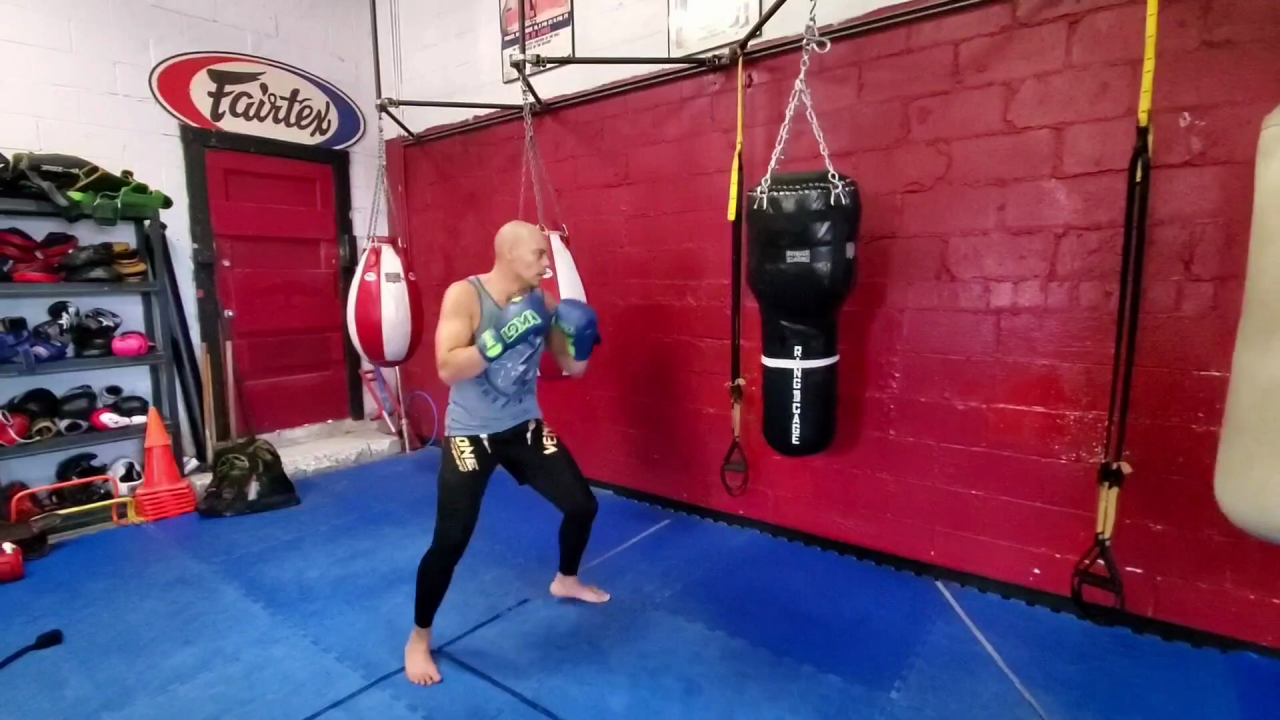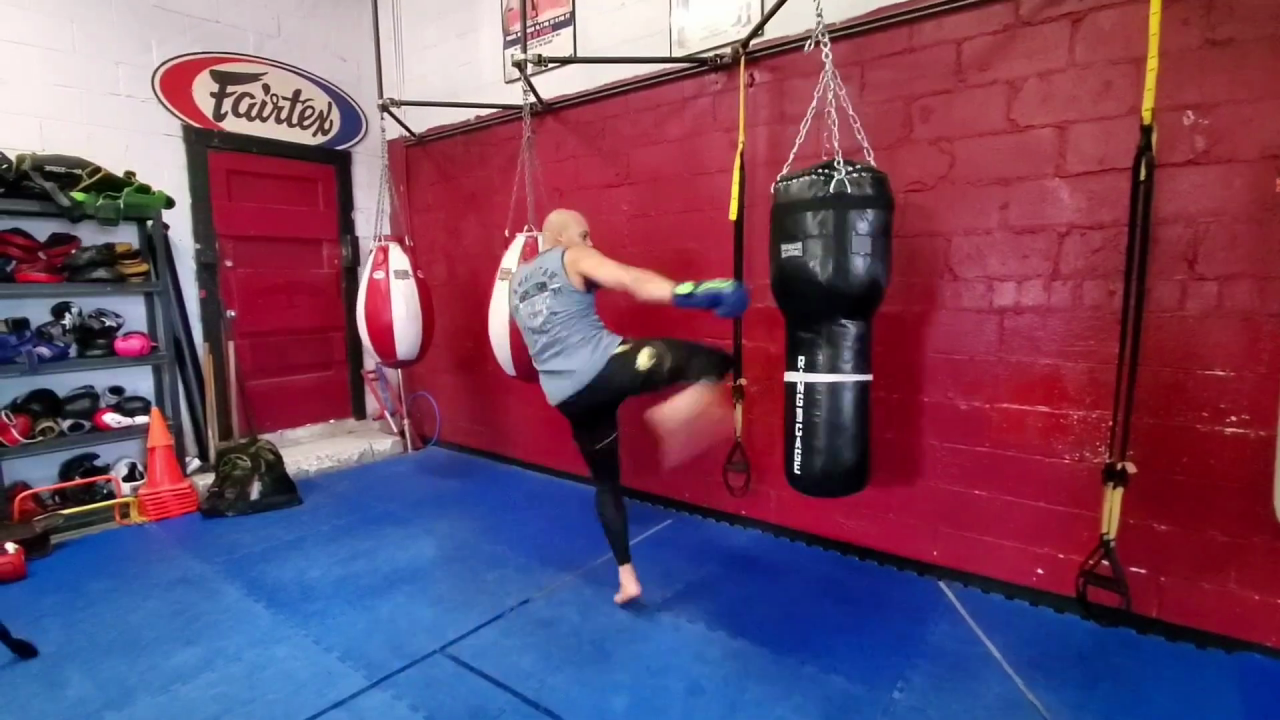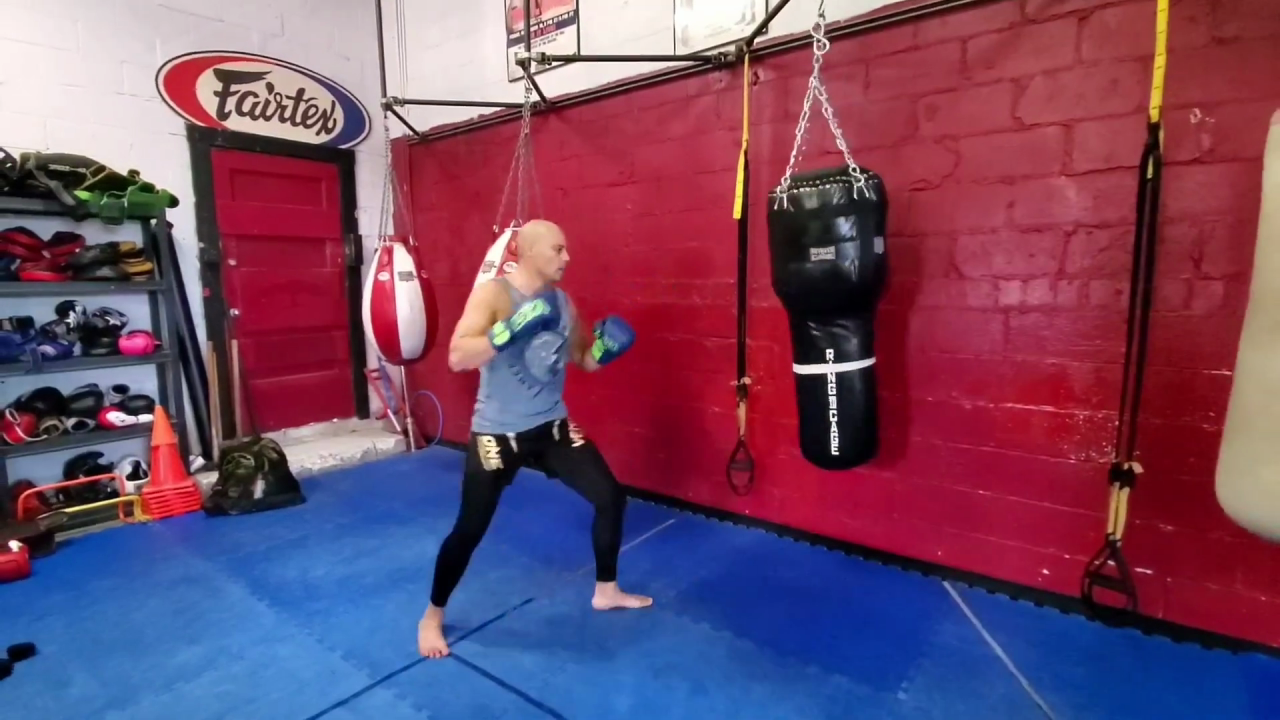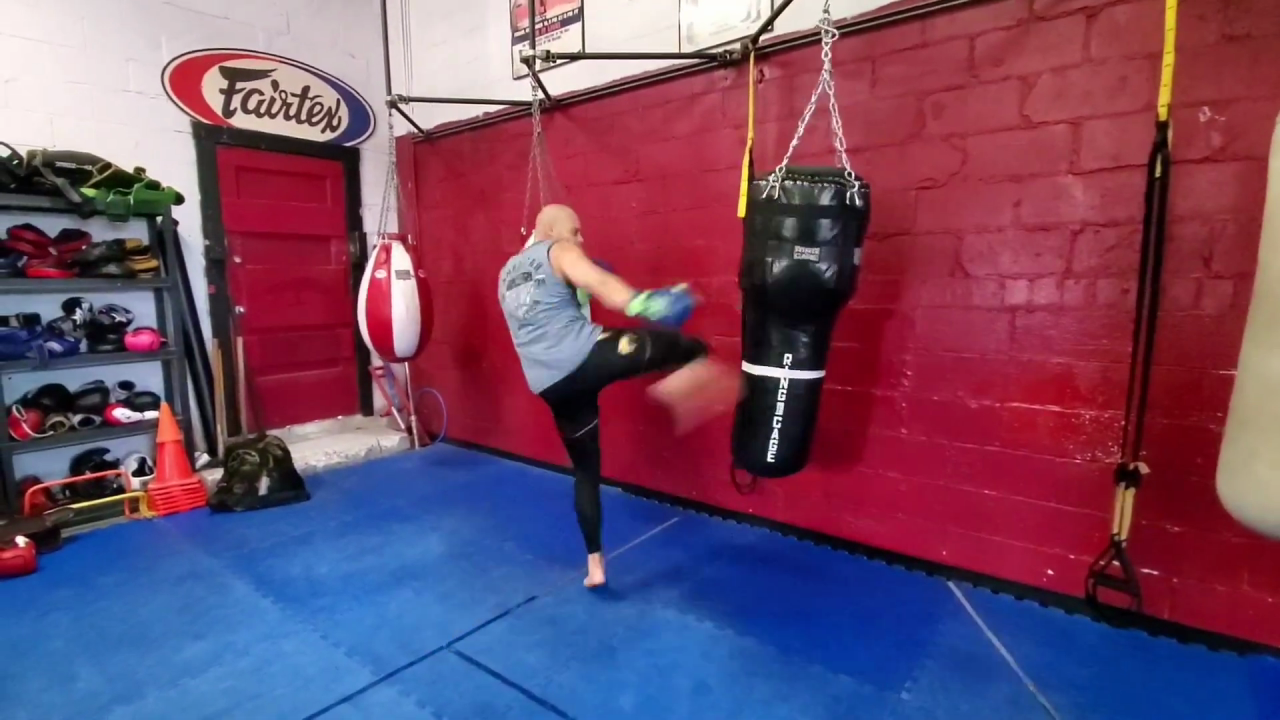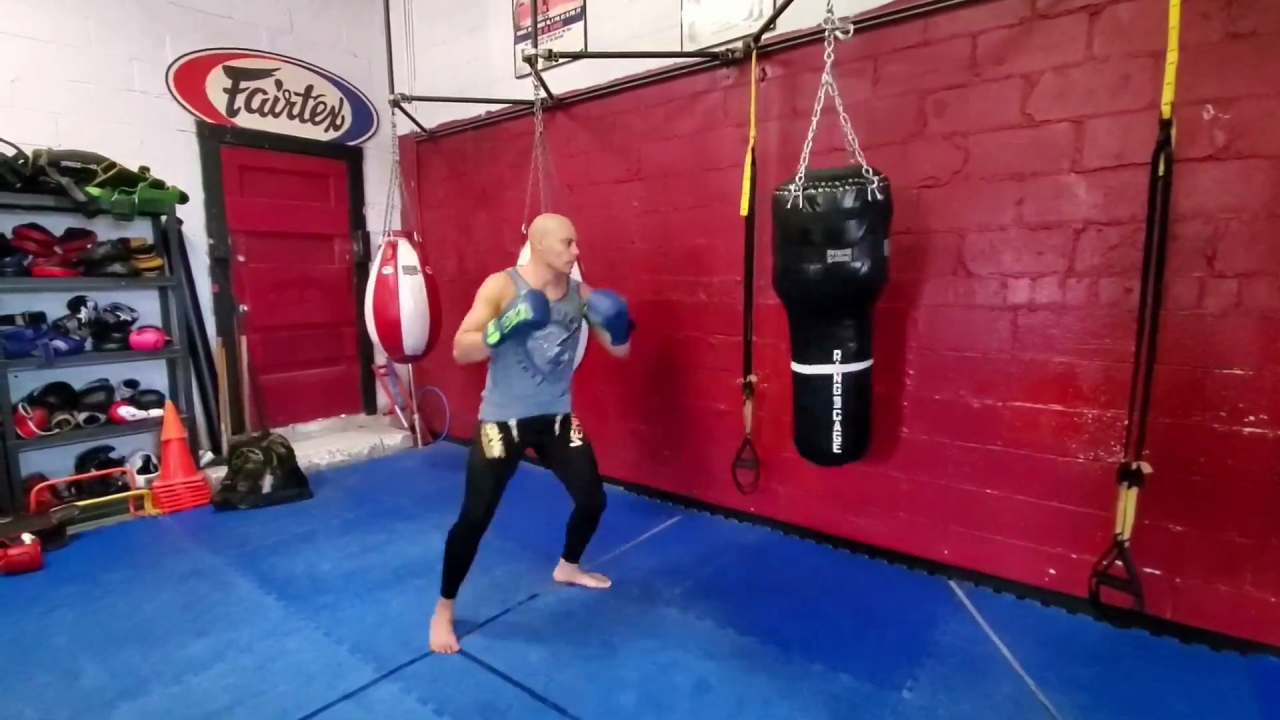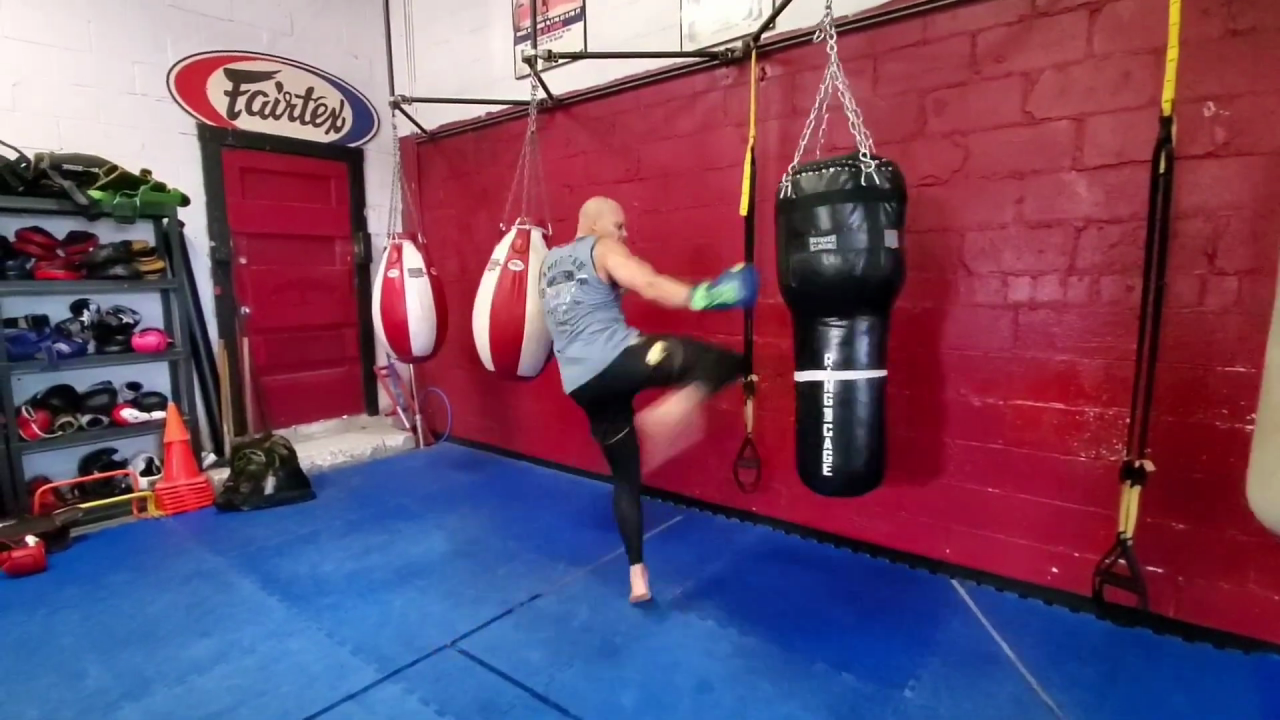
dt=0.7s
person 1, frame 1
left shoulder: (541, 302)
right shoulder: (464, 295)
left elbow: (573, 366)
right elbow: (449, 370)
left wrist: (579, 339)
right wrist: (501, 337)
left hip: (526, 428)
right hip: (472, 435)
left knee: (582, 504)
right knee: (451, 540)
left ankle: (567, 580)
right ankle: (419, 638)
person 1, frame 2
left shoulder: (519, 279)
right shoulder: (576, 257)
right elbow: (635, 282)
right wrist: (699, 291)
left hip: (571, 396)
right hip: (604, 365)
left knee: (607, 481)
right knee: (705, 359)
left ankle: (627, 577)
right ankle: (687, 402)
person 1, frame 3
left shoulder: (562, 300)
right shoulder: (492, 294)
left elbow: (583, 361)
right elbow: (458, 358)
left wrist: (604, 347)
right wrist: (510, 331)
left hip: (552, 425)
right hip: (498, 433)
left knee: (610, 496)
right knee: (470, 530)
left ankle: (607, 591)
right ankle: (433, 613)
person 1, frame 4
left shoulder: (512, 269)
right shoulder: (560, 251)
right elbow: (604, 287)
right wrist: (651, 303)
left hip: (552, 383)
right hip: (583, 359)
left knee: (587, 468)
right knee: (676, 335)
left ankle: (594, 564)
right ankle: (680, 380)
person 1, frame 5
left shoulder: (580, 293)
right shoulder: (501, 286)
left elbow: (619, 348)
right elbow: (462, 351)
left wrist: (616, 321)
right wrist: (504, 327)
left hip: (556, 417)
right hip: (505, 417)
left knee: (593, 500)
right knee: (476, 516)
left ankle: (568, 566)
right ankle: (443, 610)
person 1, frame 6
left shoulder: (550, 260)
right shoulder: (603, 249)
right elbow: (658, 288)
right wrist: (714, 293)
left hip: (586, 384)
right hip: (618, 360)
left knee: (627, 475)
right knee: (726, 362)
left ankle: (638, 576)
right ankle: (676, 408)
